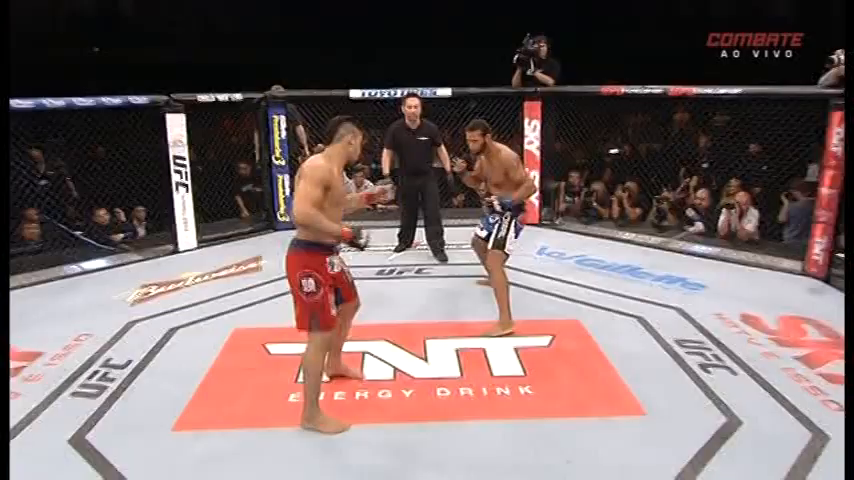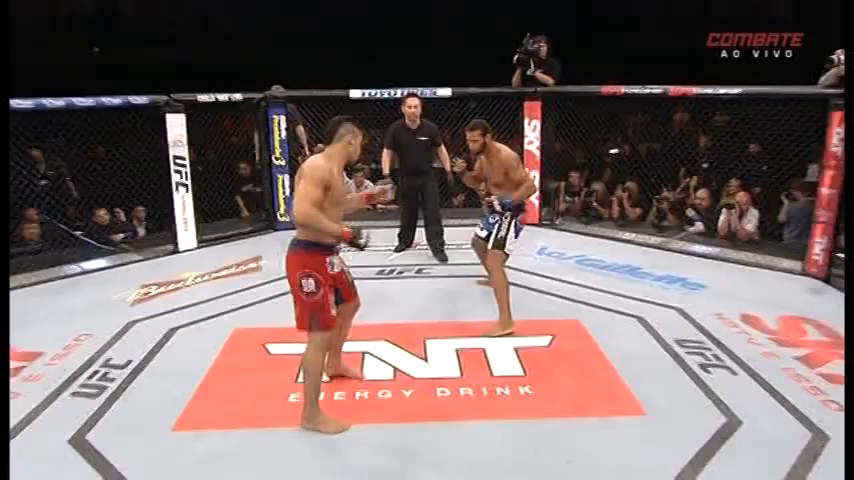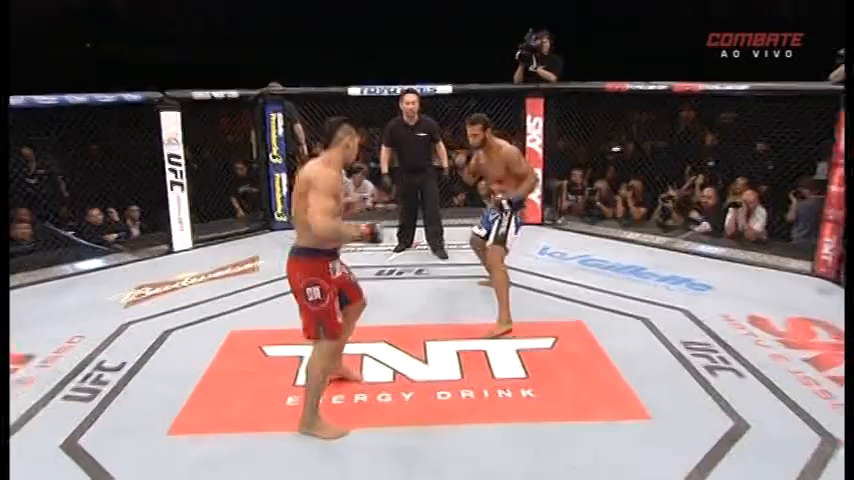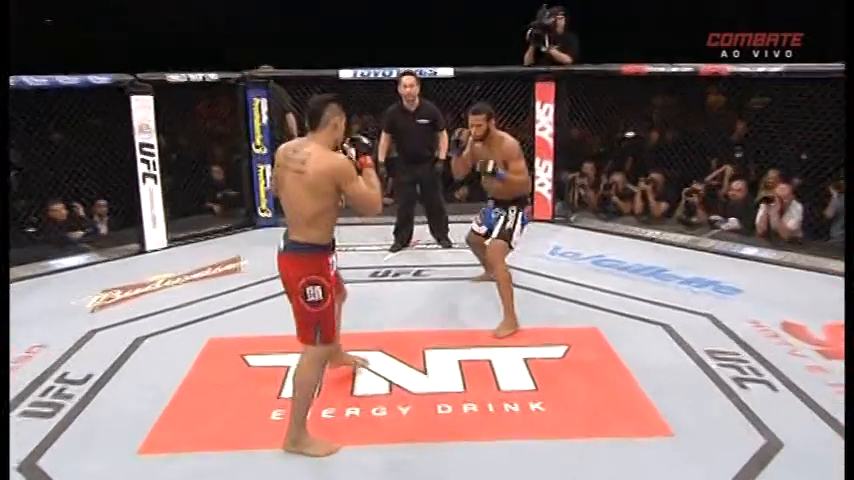
dt=0.3s
person 1, frame 1
left shoulder: (333, 169)
right shoulder: (319, 167)
right elbow: (302, 213)
left wrist: (367, 198)
right wrist: (345, 233)
left hip: (327, 255)
right hip: (308, 259)
left knee: (349, 304)
right knee: (321, 335)
left ankle: (334, 364)
right ankle: (311, 415)
person 1, frame 2
left shoulder: (334, 170)
right shoulder: (319, 167)
right elbow: (302, 213)
left wrist: (369, 197)
right wrist: (345, 233)
left hip: (327, 255)
right hip: (308, 258)
left knee: (349, 303)
right knee: (321, 335)
left ankle: (334, 364)
right ankle: (311, 415)
person 1, frame 3
left shoulder: (324, 171)
right shoulder: (325, 175)
right elbow: (322, 228)
right wrist: (362, 231)
left hip: (327, 260)
right hip: (310, 265)
left knee: (354, 304)
right knee: (326, 341)
left ankle: (335, 368)
right ankle: (309, 420)
person 1, frame 4
left shoulder: (285, 151)
right shoulder: (335, 163)
right elbow: (373, 206)
right wrist: (364, 160)
left hip: (294, 247)
right hip: (309, 260)
left knee: (338, 297)
right knee: (318, 347)
left ankle: (336, 354)
right ankle: (296, 436)
person 2, frame 1
left shoulder: (506, 157)
right shoulder: (482, 156)
left elbow: (530, 186)
right elbow: (475, 182)
left wrist: (507, 202)
right wrist: (462, 172)
left hip: (510, 214)
right hip: (496, 211)
left knee: (494, 262)
right knee: (478, 243)
left ankle: (505, 321)
right ankle: (494, 279)
person 2, frame 2
left shoulder: (506, 157)
right shoulder: (482, 156)
left elbow: (530, 186)
right elbow: (475, 182)
left wrist: (506, 201)
right wrist: (462, 172)
left hip: (510, 213)
right hip: (496, 210)
left knee: (494, 262)
right knee: (478, 242)
left ankle: (505, 322)
right ankle: (494, 279)
person 2, frame 3
left shoulder: (507, 152)
right shoulder: (480, 151)
left elbow: (532, 178)
right elbow: (472, 179)
left wrist: (512, 198)
right wrist: (463, 167)
left hip: (510, 210)
right hip: (494, 208)
left knee: (494, 258)
right knee: (476, 242)
left ankle: (504, 320)
right ankle: (495, 279)
person 2, frame 4
left shoulder: (509, 146)
right shoulder: (475, 144)
left elbow: (526, 184)
right elbow: (458, 174)
left wrist: (497, 173)
right wrist: (457, 150)
left hip: (515, 208)
right hip: (495, 204)
left knee: (494, 254)
right knee: (473, 238)
left ankle: (510, 320)
right ankle: (490, 272)
person 3, frame 1
left shoulder: (430, 128)
right shoulder: (395, 129)
left elbow: (440, 149)
right elbow: (387, 152)
left wrist: (448, 171)
right wrist: (386, 175)
left hip: (427, 177)
right hip: (406, 178)
left knee: (432, 212)
right knee: (407, 212)
person 3, frame 2
left shoulder: (430, 128)
right shoulder: (395, 129)
left elbow: (440, 149)
right elbow: (387, 152)
left wrist: (448, 171)
right wrist: (386, 175)
left hip: (427, 176)
right hip: (407, 177)
left knee: (433, 213)
right knee: (408, 212)
person 3, frame 3
left shoulder: (429, 124)
right shoulder: (393, 126)
left elbow: (438, 145)
right elbow: (386, 150)
left wrist: (445, 168)
right wrist: (385, 174)
left hip: (427, 174)
right hip: (406, 175)
left knee: (432, 210)
right knee: (407, 211)
person 3, frame 4
left shoulder: (430, 109)
right shoulder: (392, 112)
left elbow: (442, 135)
right elbow: (385, 137)
left wrist: (441, 159)
right wrist: (381, 163)
left hip: (428, 164)
right hip: (405, 165)
left knee: (434, 203)
right knee: (403, 204)
left ankle: (442, 236)
right ankle: (401, 239)
